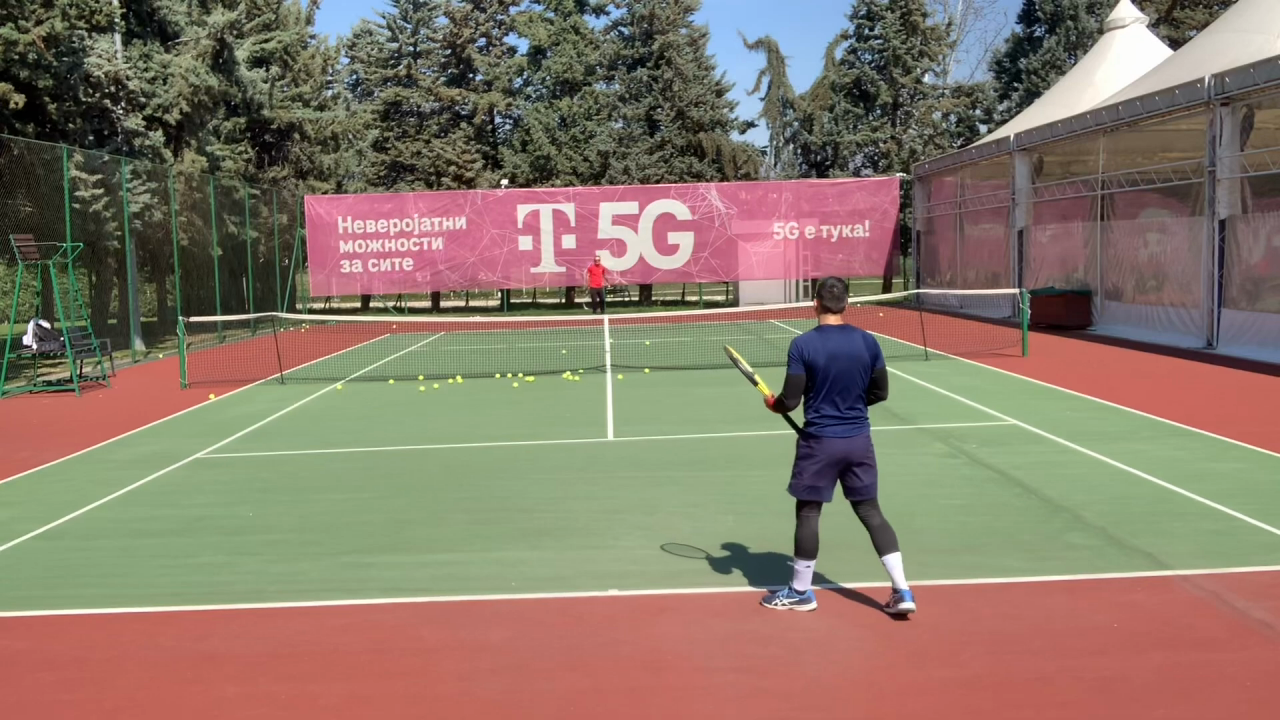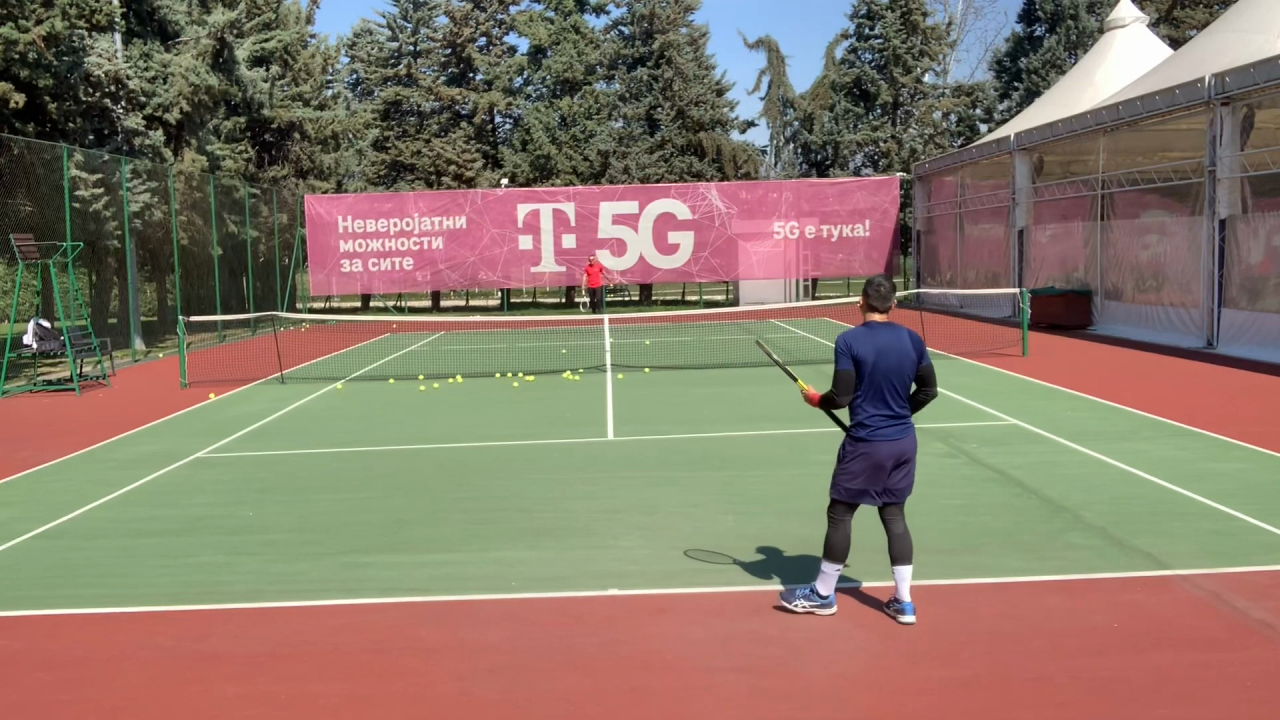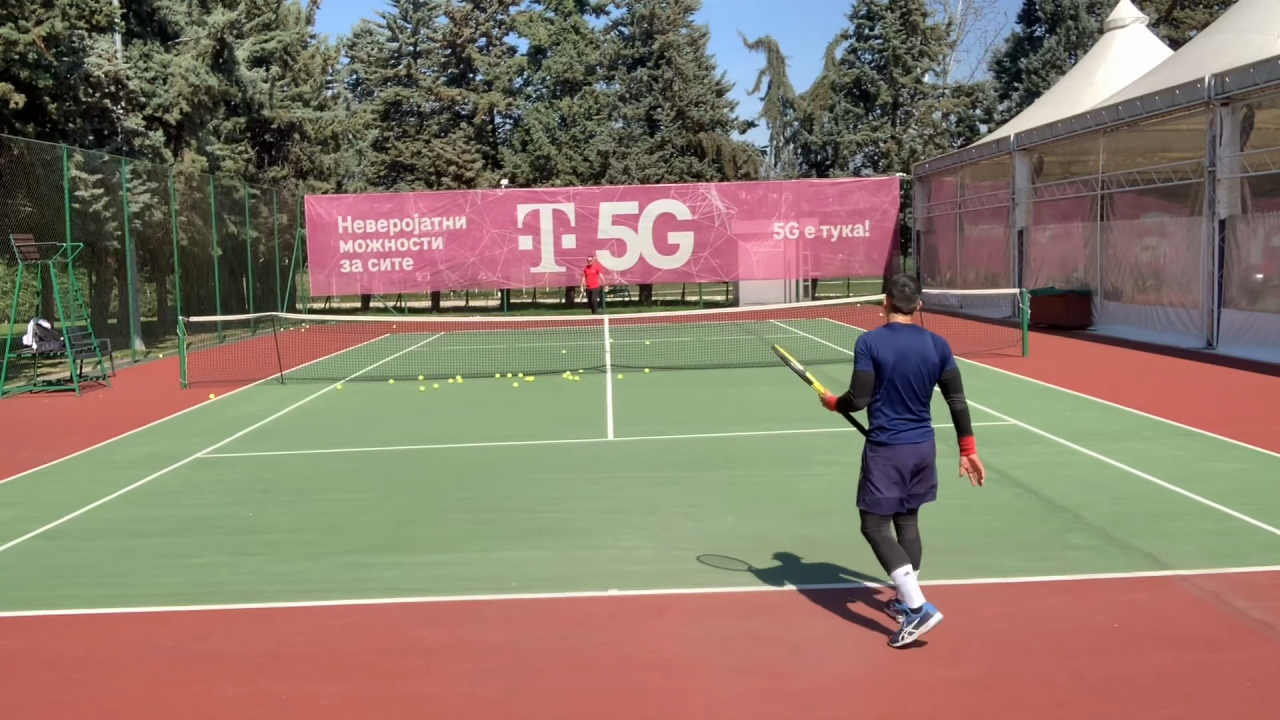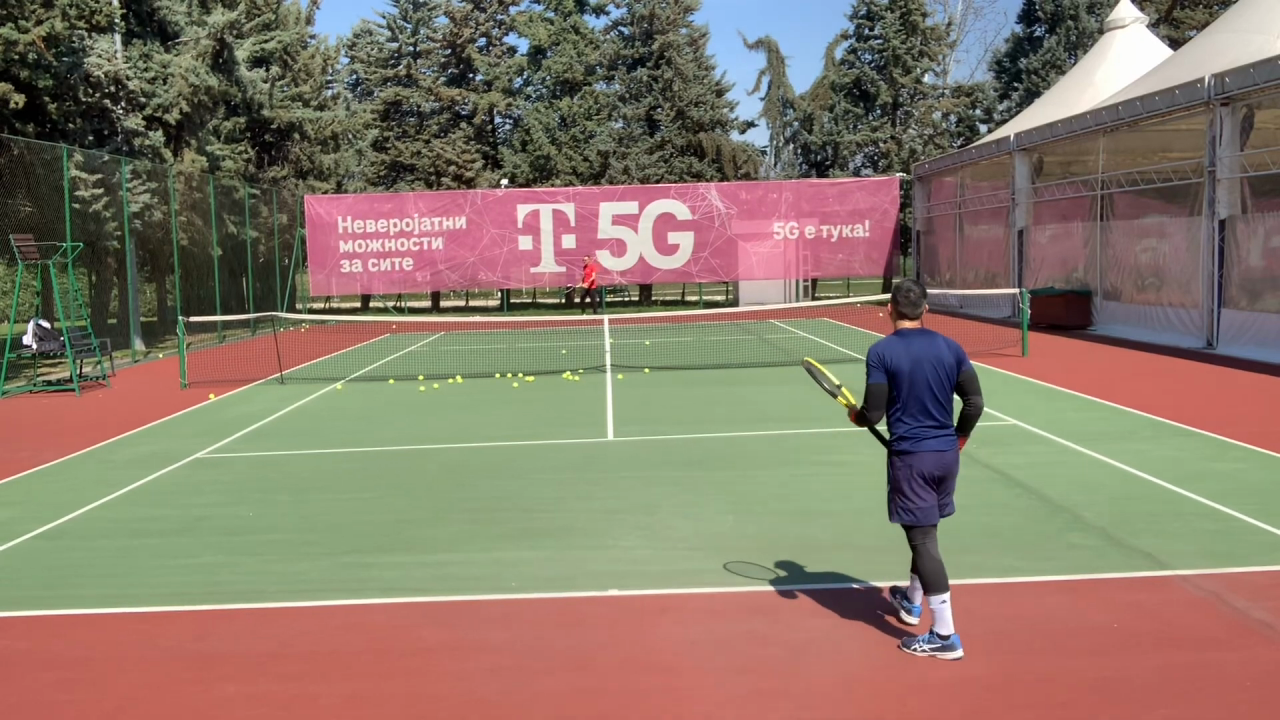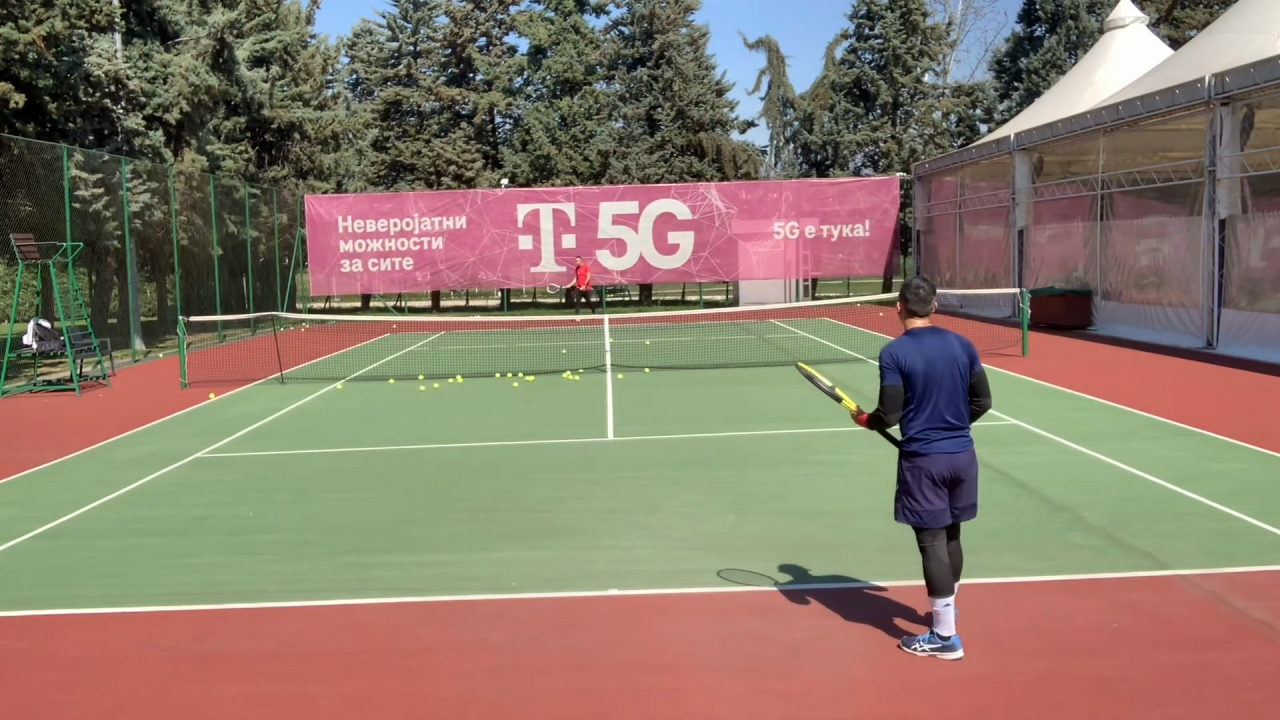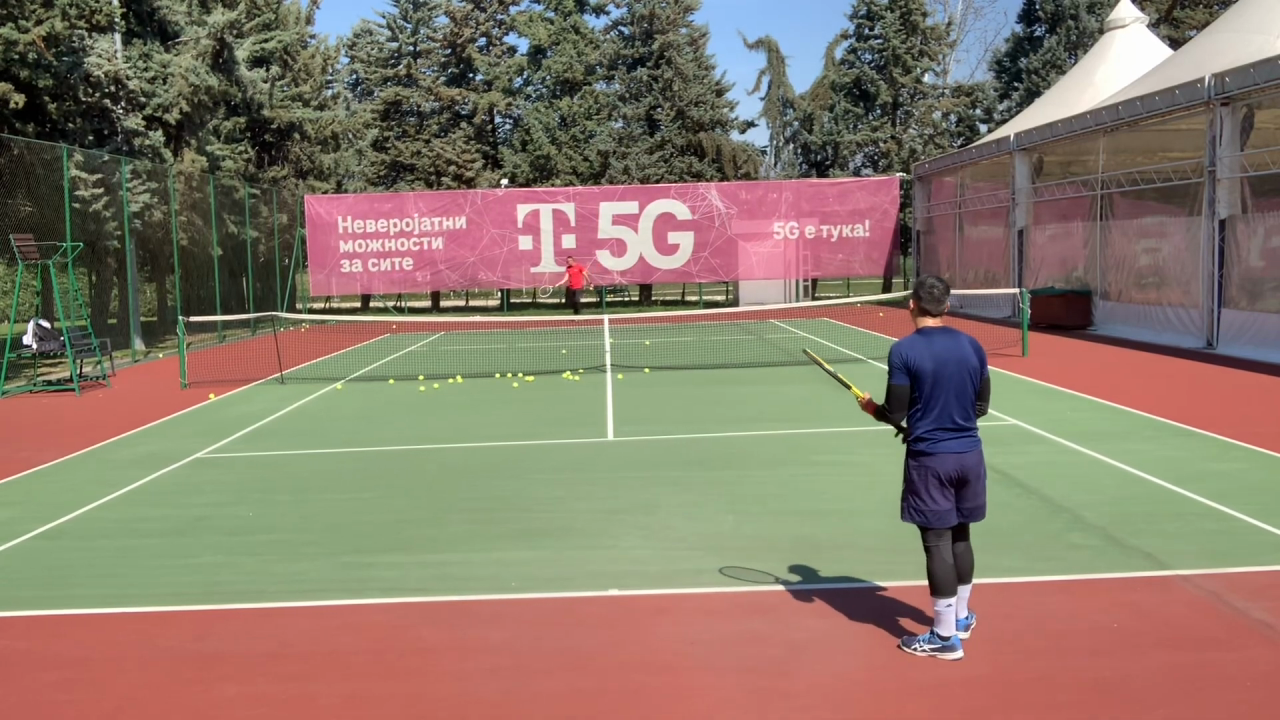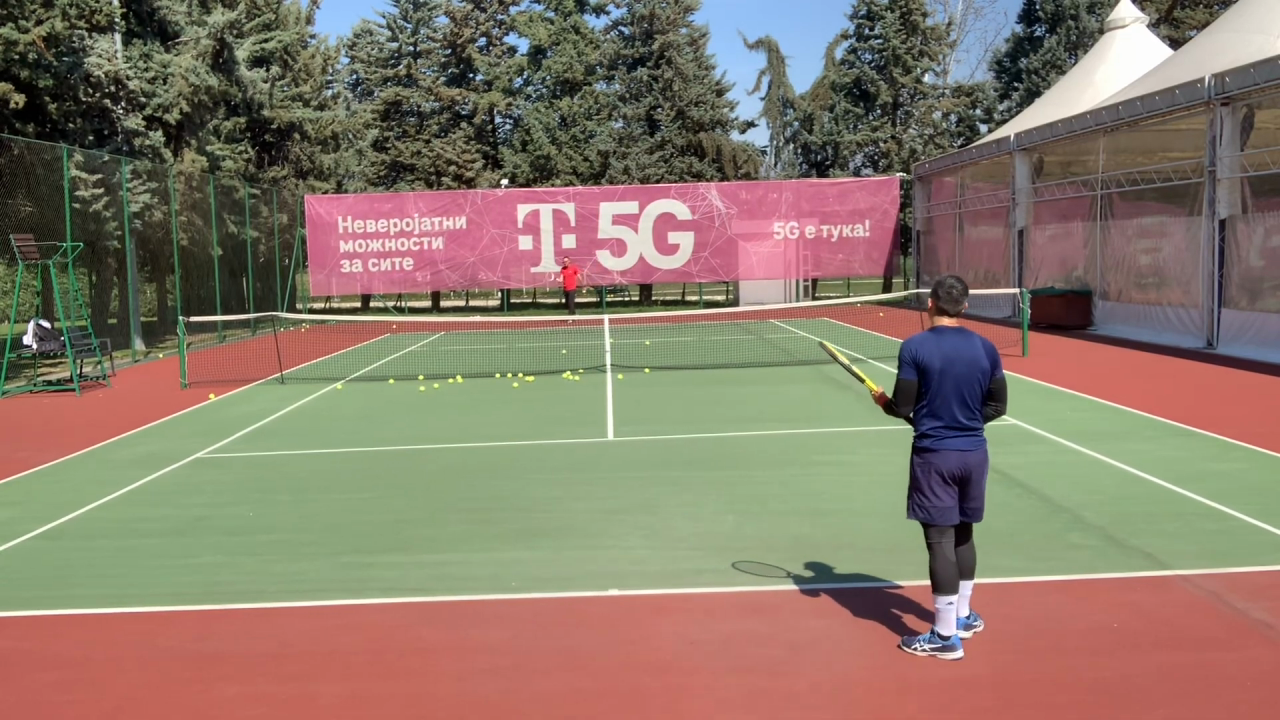
dt=0.3s
person 1, frame 1
left shoulder: (802, 345)
right shoulder: (868, 342)
left elbow: (790, 401)
right elbow: (880, 393)
left wrist: (772, 403)
left hip: (819, 442)
right hip: (859, 440)
left knee: (808, 513)
right knee: (871, 512)
left ankle: (801, 591)
right ankle: (901, 591)
person 1, frame 2
left shoulder: (849, 341)
right shoulder: (913, 340)
left elbow: (840, 398)
right elbow: (927, 391)
left wrist: (814, 398)
left hip: (866, 444)
right hip: (904, 441)
left knee: (840, 514)
right knee: (894, 517)
left ankle: (822, 593)
right ankle: (903, 602)
person 1, frame 3
left shoulder: (869, 342)
right shoulder: (938, 345)
left elbow: (858, 399)
right elbow: (957, 401)
left wrist: (832, 402)
right wrist: (969, 450)
left hip: (886, 448)
right hip: (923, 445)
left knee: (875, 526)
right knee: (907, 521)
left ankle: (918, 606)
right ankle: (904, 600)
person 1, frame 4
left shoulder: (881, 352)
right shoulder: (950, 347)
left elbow: (873, 414)
right elbow: (974, 403)
left wrist: (854, 415)
right wrist: (957, 441)
left hip: (911, 457)
right hip: (946, 454)
left knee: (922, 540)
right knee: (926, 531)
left ankle: (945, 636)
right ankle: (912, 601)
person 1, frame 5
left shoulder: (894, 353)
right shoulder: (963, 345)
left elbow: (889, 416)
right elbow: (982, 402)
left wrist: (863, 419)
left hip: (922, 458)
right hip: (962, 454)
left knee: (932, 543)
right knee: (951, 535)
left ankle: (945, 636)
right ankle: (945, 612)
person 1, frame 6
left shoulder: (903, 351)
right shoulder: (973, 346)
left elbow: (894, 414)
right elbow: (981, 405)
left wrist: (870, 407)
left hip: (929, 459)
right hip: (969, 454)
left knee: (937, 543)
right knee: (960, 536)
left ankle: (945, 636)
right ankle: (961, 617)
person 1, frame 7
left shoulder: (914, 347)
right shoulder: (986, 348)
left elbow: (902, 407)
right elbow: (998, 406)
left wrist: (883, 401)
left hip: (934, 455)
right hip: (974, 453)
left knee: (940, 541)
right knee: (963, 534)
left ankle: (945, 636)
right ankle: (963, 616)
